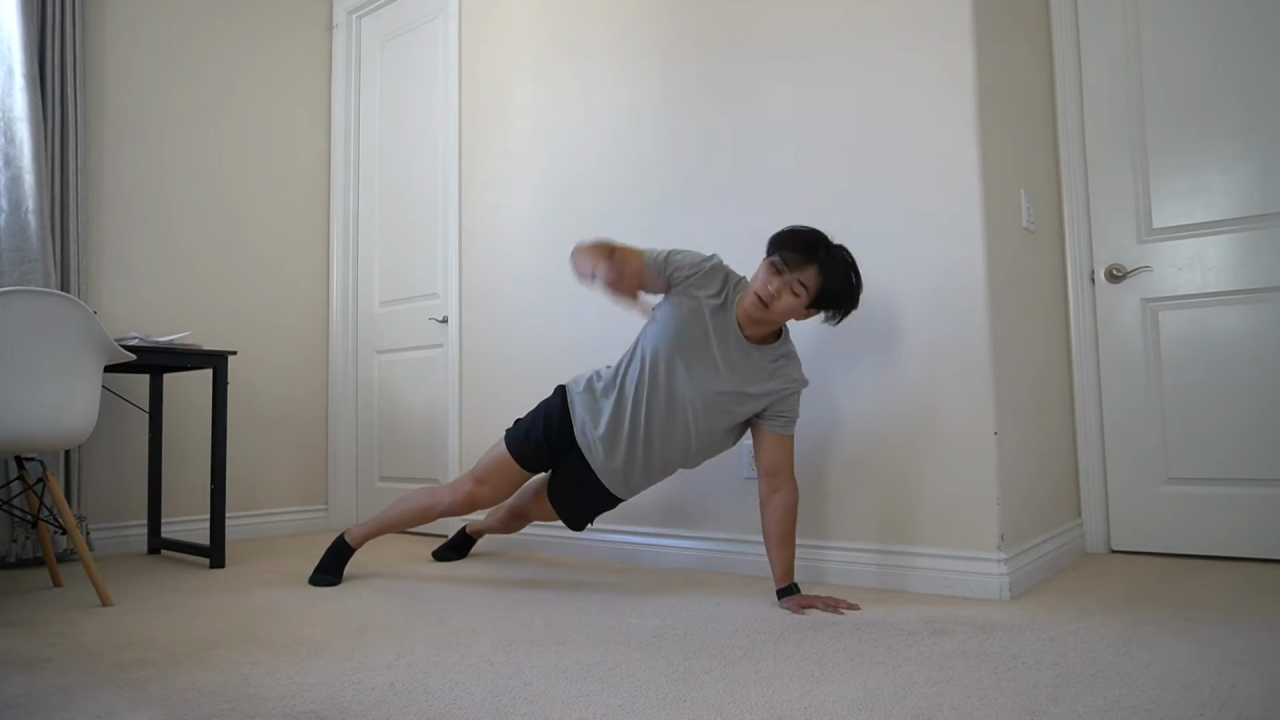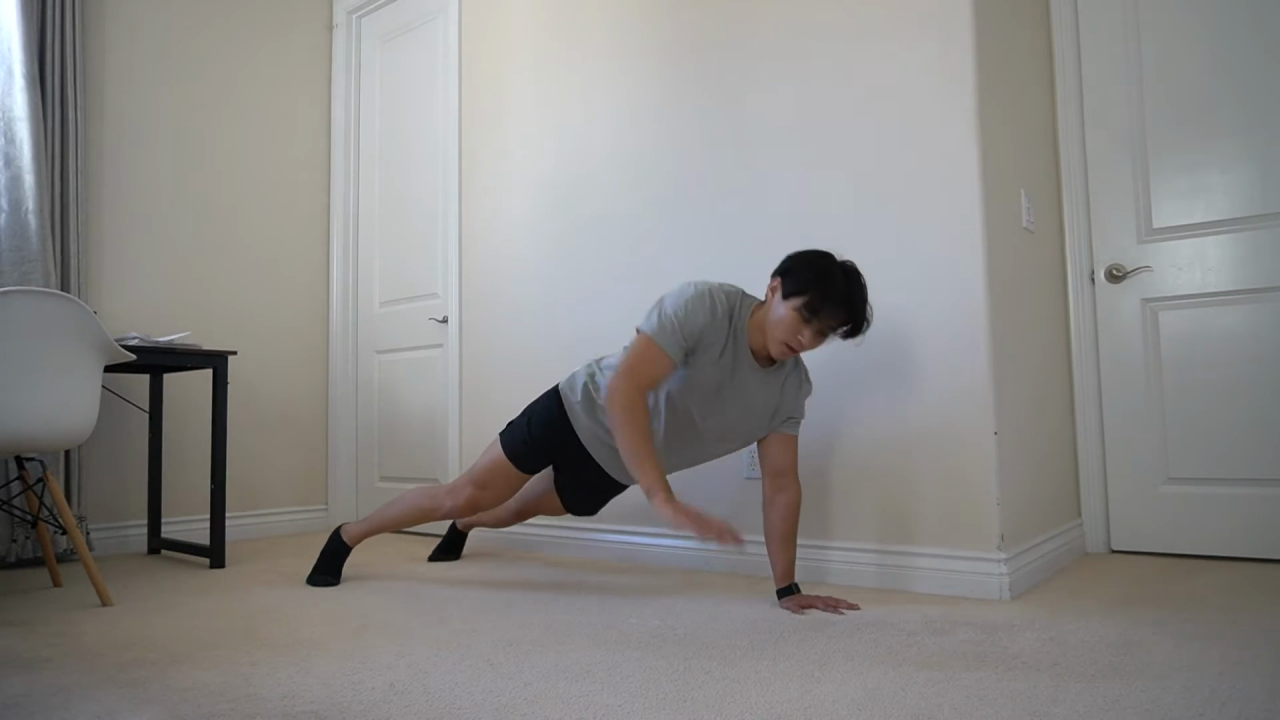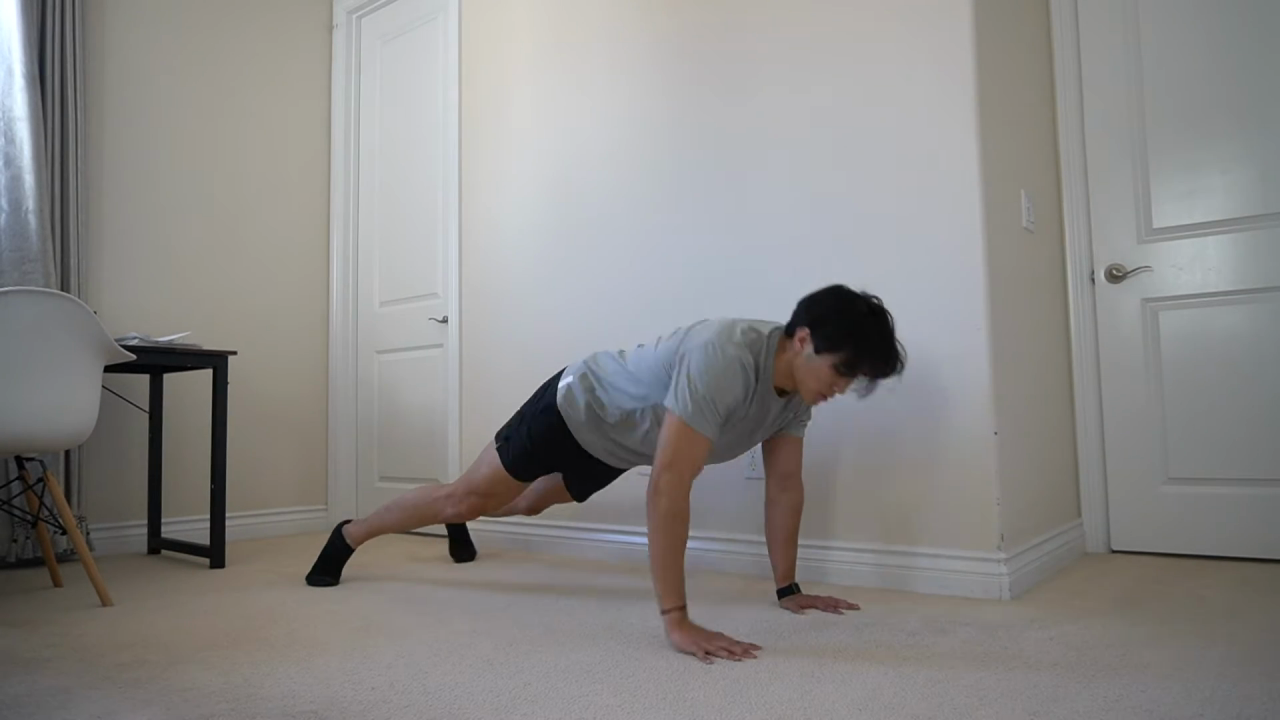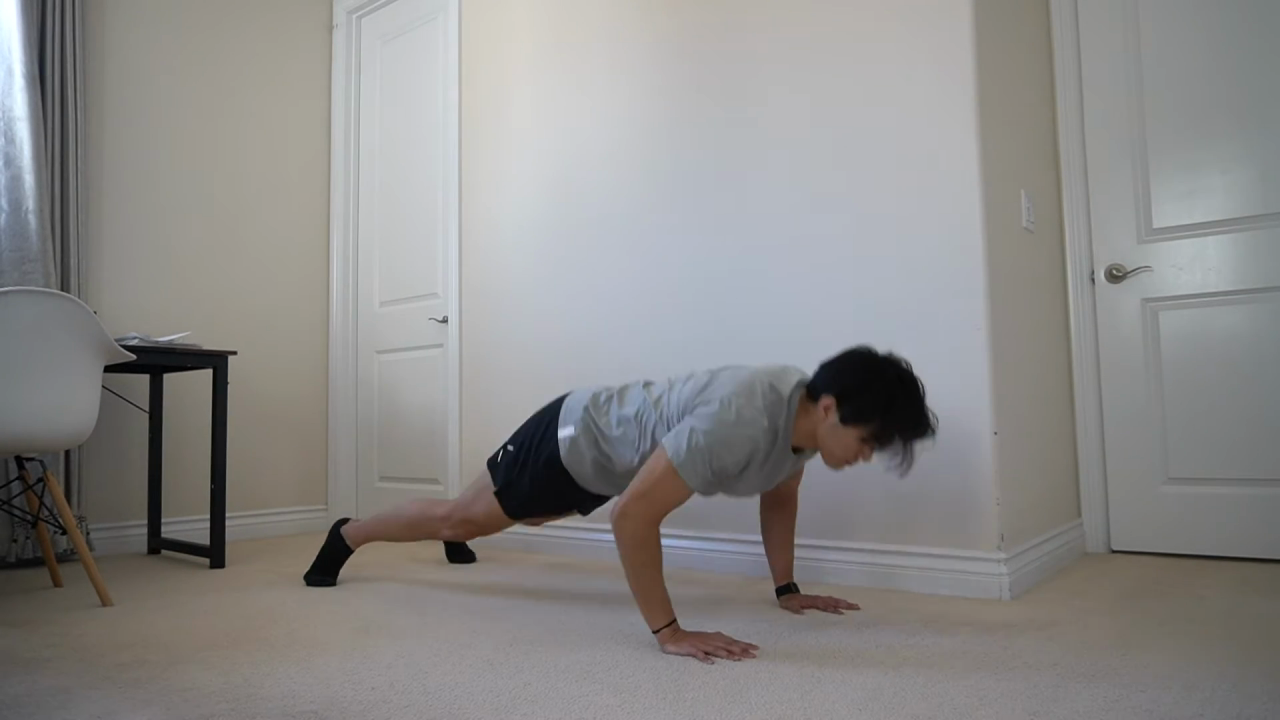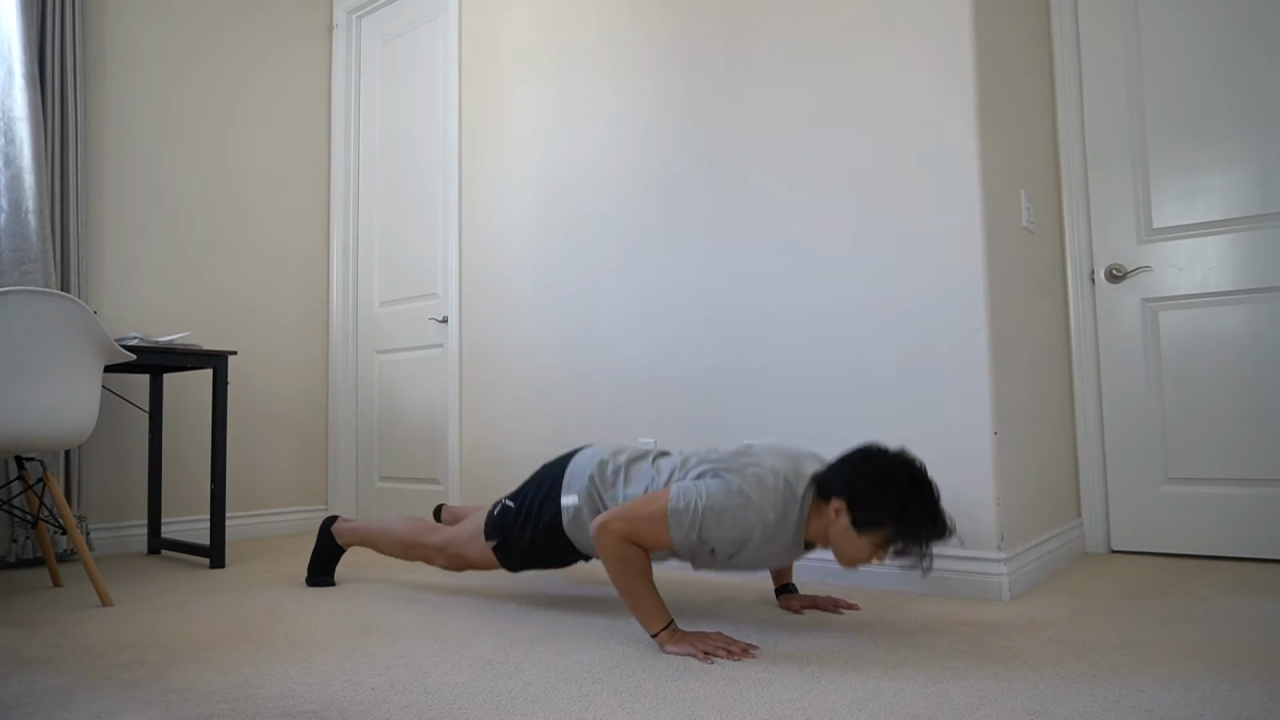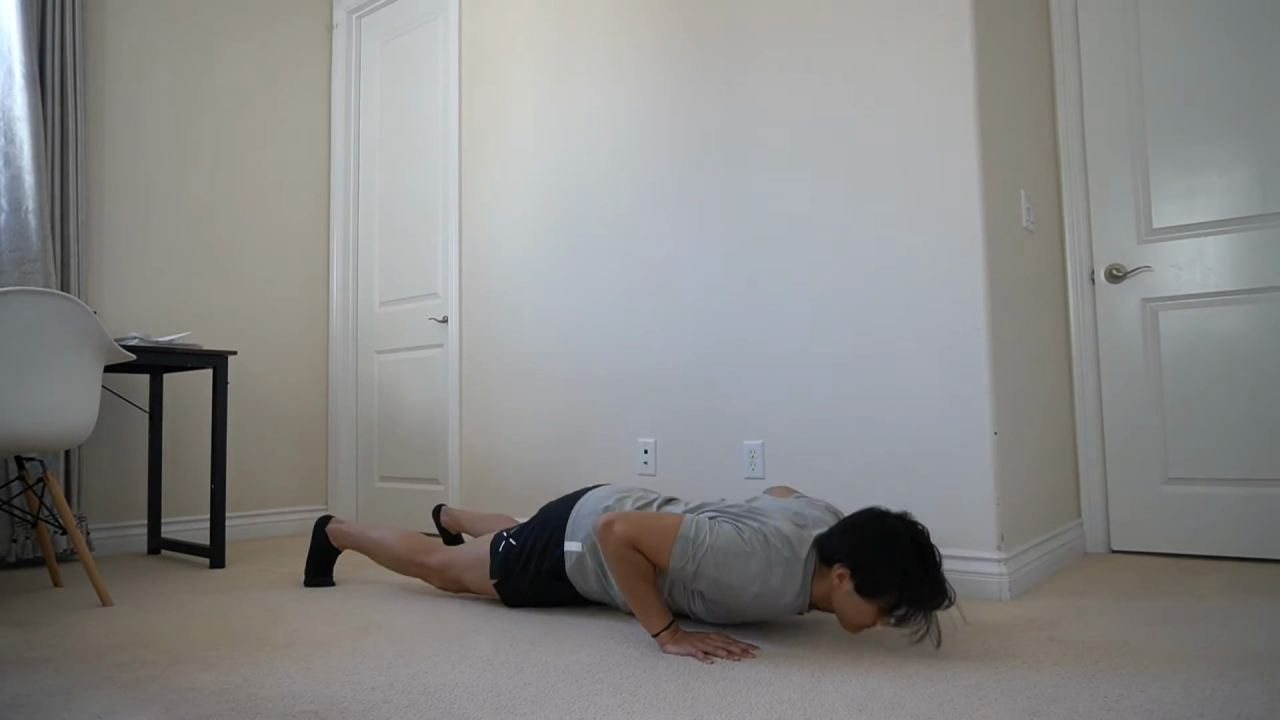
dt=0.2s
person 1, frame 1
left shoulder: (783, 380)
right shoulder: (704, 278)
left elbow: (777, 484)
right elbow: (588, 252)
left wrist: (786, 588)
right wrist: (605, 266)
left hip: (611, 474)
right hip: (581, 411)
left knee: (518, 513)
right knee: (466, 493)
left ankle: (473, 532)
right ankle: (350, 538)
person 1, frame 2
left shoulder: (791, 384)
right shoulder: (704, 306)
left elbow: (781, 482)
right elbow: (620, 388)
left wrist: (787, 587)
right wrist: (664, 499)
left hip: (612, 464)
right hip: (580, 408)
left knee: (519, 508)
right knee: (468, 492)
left ankle: (459, 528)
right ankle: (347, 536)
person 1, frame 3
left shoulder: (794, 378)
right shoulder: (727, 360)
left elbow: (785, 483)
right elbow: (668, 488)
left wrist: (787, 587)
right wrist: (675, 619)
left hip: (611, 437)
right hip: (577, 406)
left knee: (531, 502)
right knee: (468, 495)
left ankle: (456, 530)
right ankle: (349, 534)
person 1, frame 4
left shoulder: (806, 409)
right shoulder: (743, 422)
left elbow: (777, 484)
right elbow: (630, 517)
left wrist: (786, 586)
right wrist: (666, 630)
left hip: (610, 446)
right hip: (576, 437)
left knee: (528, 516)
right knee: (463, 516)
left ankle: (455, 524)
right ankle: (347, 534)
person 1, frame 5
left shoulder: (820, 479)
right shoulder: (752, 514)
right elbow: (611, 531)
left wrist: (787, 588)
right wrist: (666, 631)
left hip: (610, 482)
right hip: (579, 497)
right knee: (446, 550)
left ankle: (455, 510)
right ankle: (341, 530)
person 1, frame 6
left shoulder: (827, 524)
right shoulder: (758, 569)
left elbow: (778, 491)
right elbow: (615, 532)
left wrist: (797, 601)
right wrist: (669, 631)
left hip: (611, 511)
right hip: (583, 541)
left knee: (516, 534)
right knee: (442, 568)
left ankle: (452, 516)
right ankle: (336, 531)
